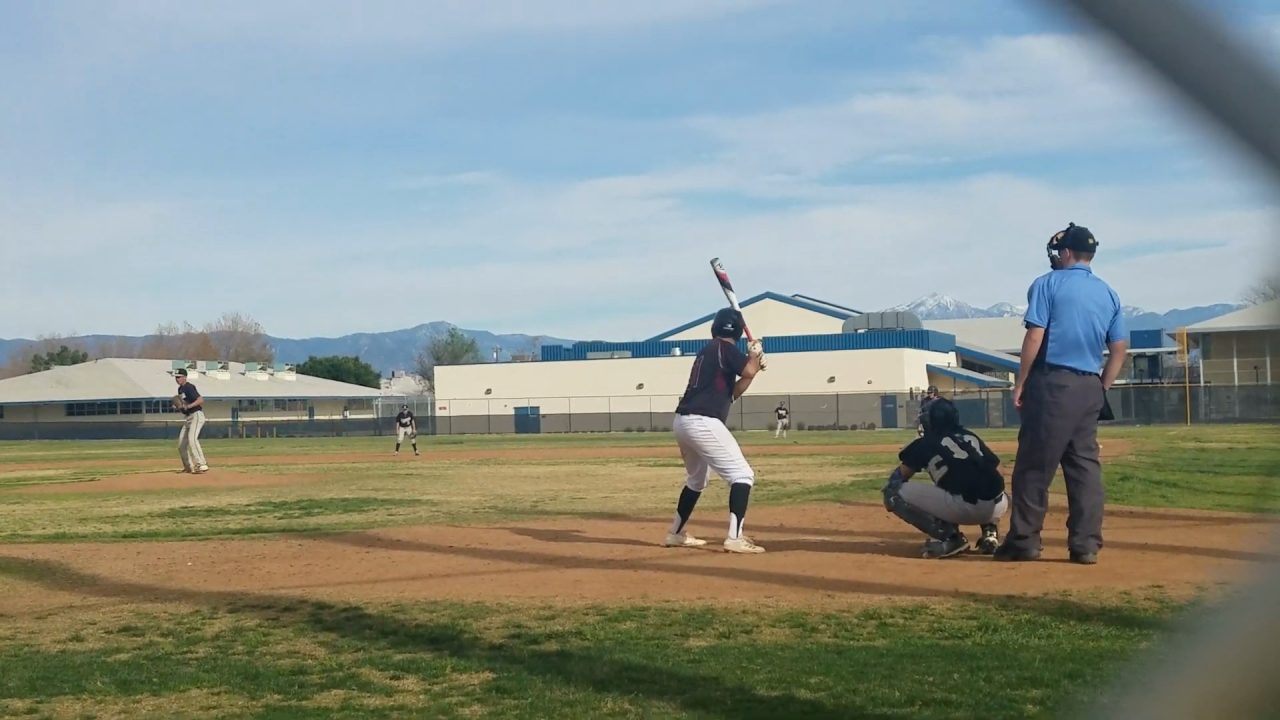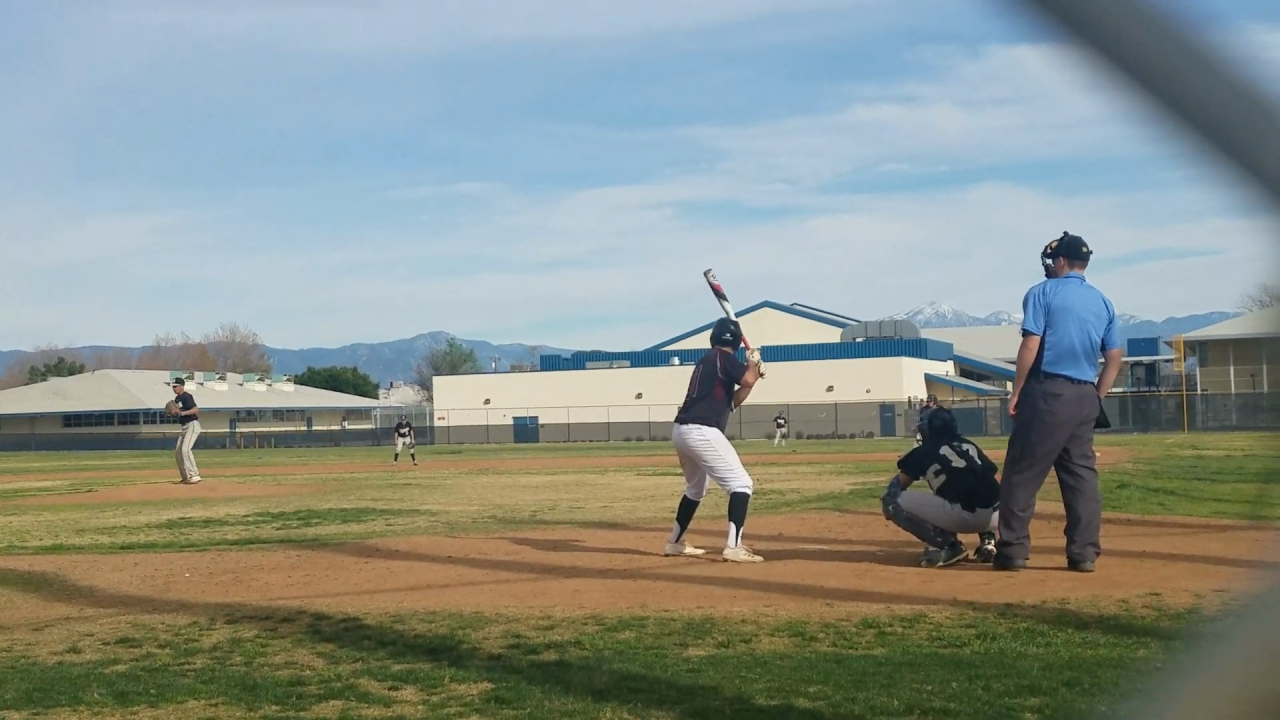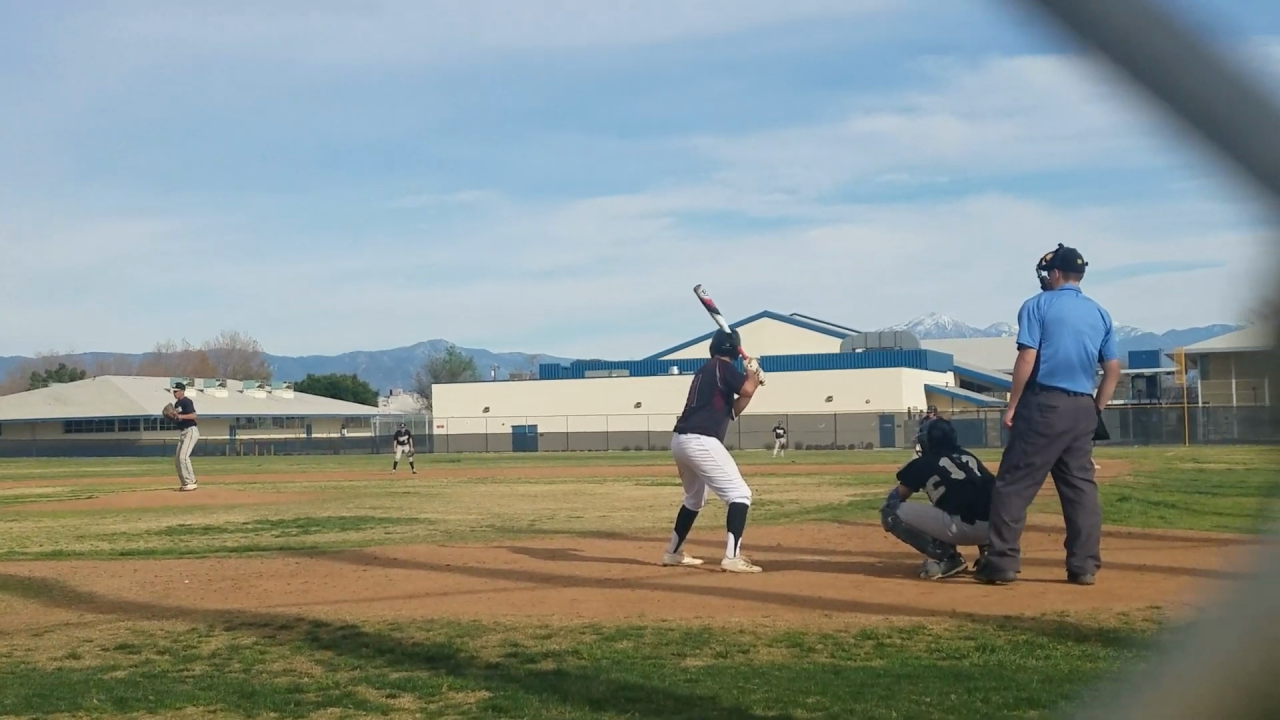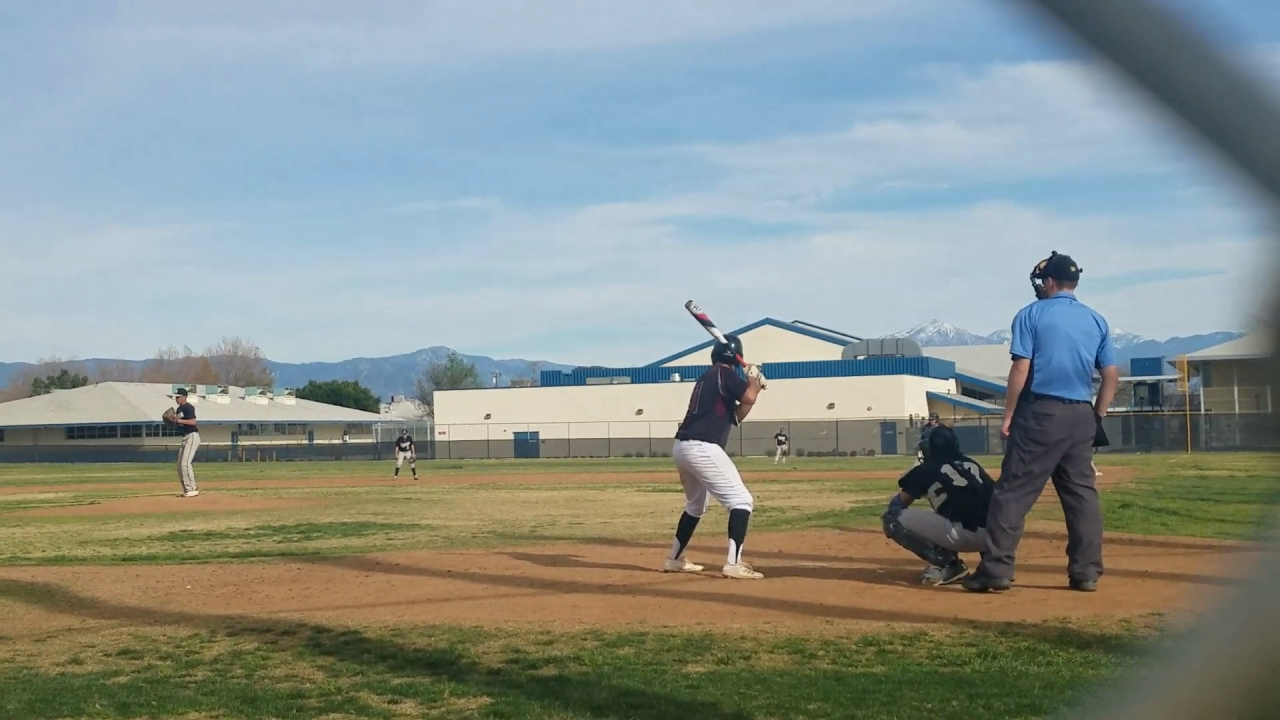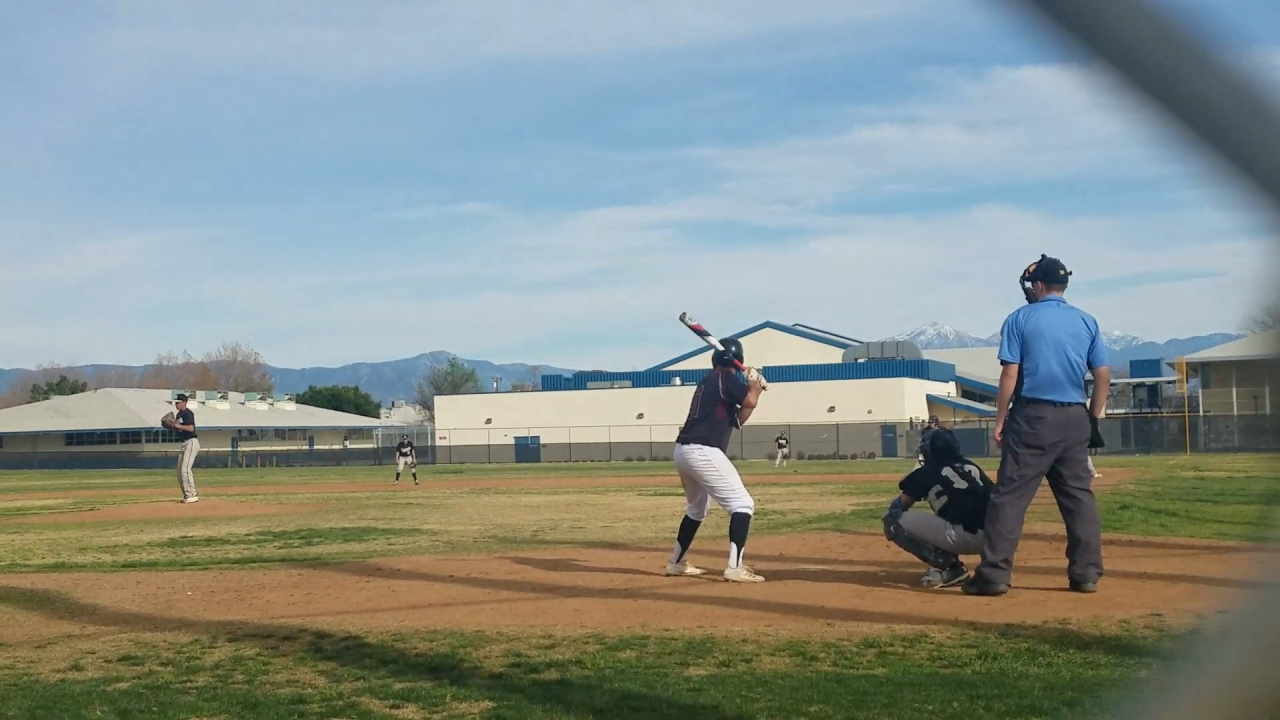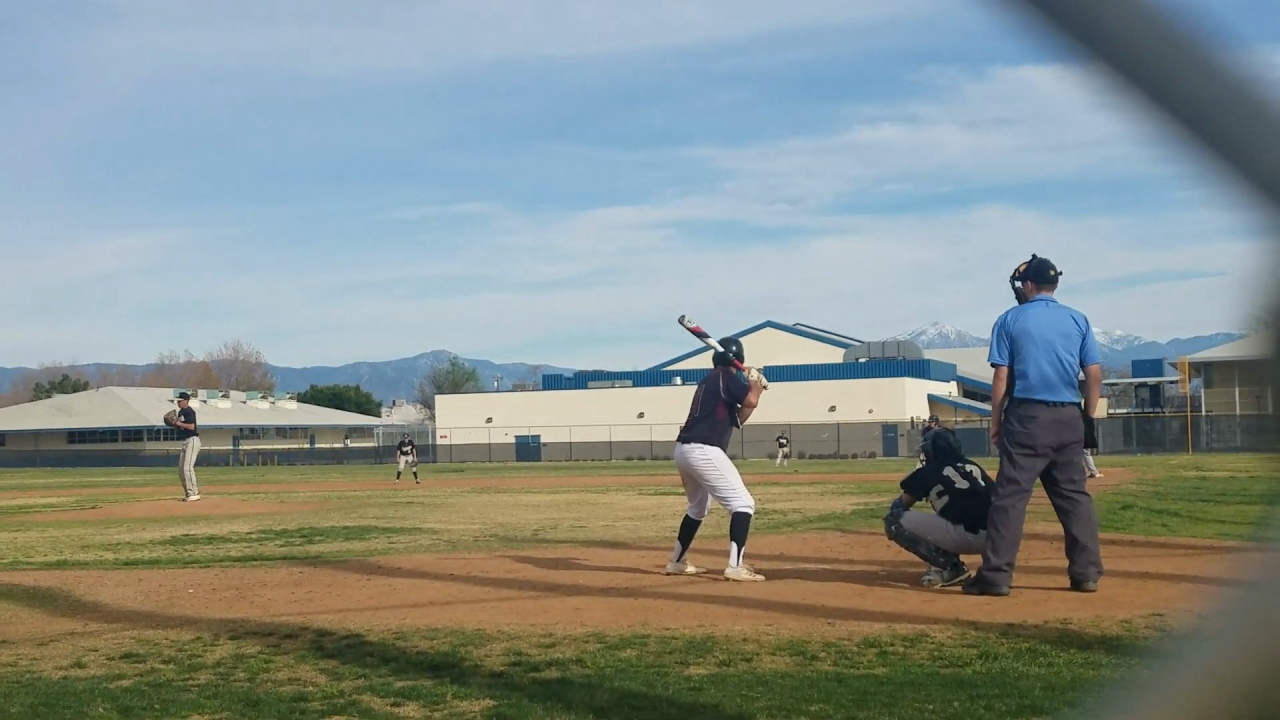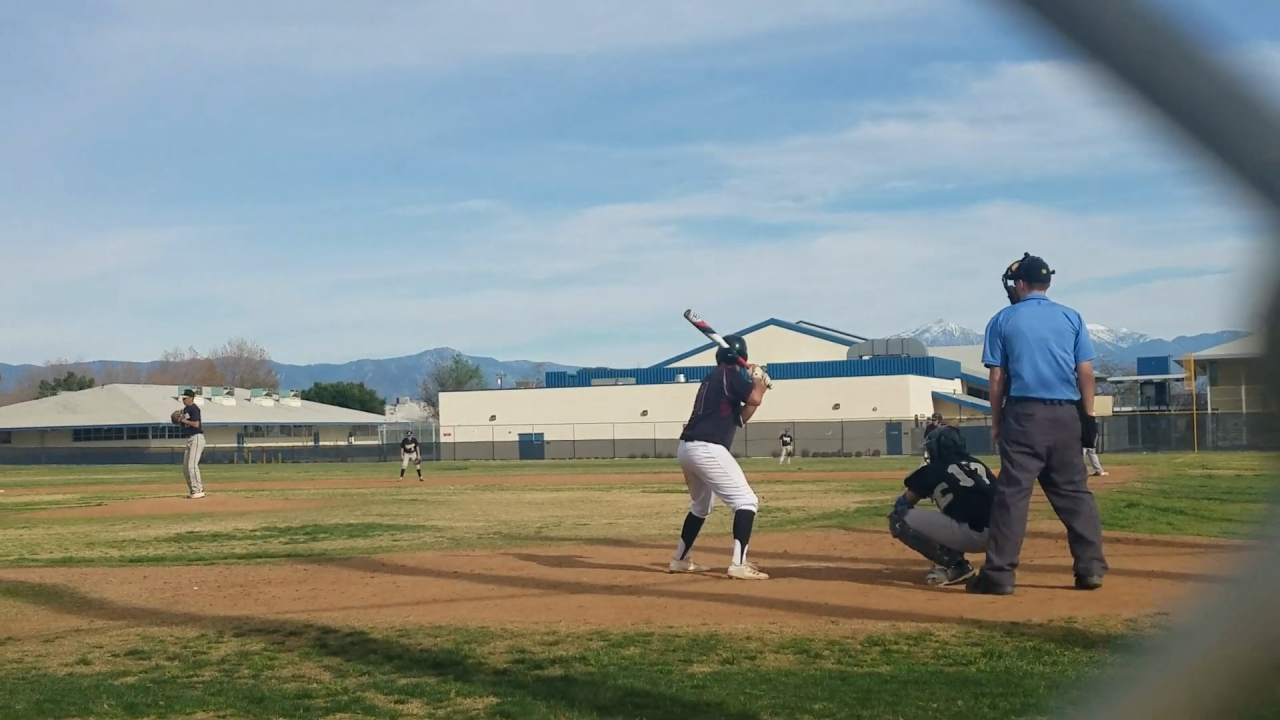
dt=0.1s
person 1, frame 1
left shoulder: (1048, 283)
right shoulder: (1109, 294)
left elbow: (1035, 338)
right elbow: (1119, 351)
left wrist: (1021, 382)
right wrist: (1101, 389)
left hip: (1053, 382)
right hip: (1089, 386)
left knee: (1034, 463)
right knee: (1085, 464)
left ankle: (1024, 540)
right ankle: (1086, 543)
person 1, frame 2
left shoulder: (1043, 292)
right shoulder: (1103, 302)
left elbow: (1031, 346)
right elbow: (1114, 359)
left wrist: (1016, 391)
right wrist: (1095, 397)
left hip: (1048, 391)
right hip: (1085, 395)
left knee: (1022, 470)
right knee: (1082, 473)
left ankle: (1013, 548)
right ankle: (1084, 552)
person 1, frame 3
left shoulder: (1038, 305)
right shoulder: (1100, 313)
left elbow: (1027, 360)
right elbow: (1113, 370)
left wrist: (1013, 404)
right wrist: (1095, 410)
left hip: (1044, 404)
right hip: (1082, 407)
left knee: (1015, 482)
right knee: (1081, 486)
left ankle: (1002, 560)
right ankle: (1084, 564)
person 1, frame 4
left shoulder: (1031, 314)
right shoulder: (1096, 320)
left elbow: (1021, 370)
right elbow: (1111, 376)
left wrist: (1008, 414)
right wrist: (1096, 416)
left hip: (1039, 412)
right hip: (1080, 415)
left knee: (1014, 491)
right knee: (1082, 493)
left ankle: (996, 568)
right ankle: (1086, 571)
person 1, frame 5
left shoulder: (1020, 318)
right shoulder: (1087, 321)
left elbow: (1010, 375)
right elbow: (1103, 376)
left wrist: (1001, 419)
right wrist: (1092, 418)
left hip: (1032, 416)
right hip: (1074, 418)
left knee: (1010, 495)
right knee: (1078, 495)
left ankle: (993, 573)
right ankle: (1085, 572)
person 1, frame 6
left shoulder: (1010, 320)
right shoulder: (1078, 320)
left elbow: (1001, 377)
right elbow: (1094, 374)
left wrist: (996, 420)
right wrist: (1089, 417)
left hip: (1026, 417)
right hip: (1069, 417)
left knee: (1010, 496)
right knee: (1074, 494)
left ankle: (996, 575)
right ankle: (1086, 570)
person 1, frame 7
left shoulder: (1003, 320)
right shoulder: (1071, 317)
left elbow: (997, 378)
right elbow: (1086, 371)
left wrist: (997, 421)
right wrist: (1087, 415)
left hip: (1024, 415)
right hip: (1066, 415)
left knee: (1012, 494)
right knee: (1075, 493)
left ankle: (999, 574)
right ankle: (1090, 566)
person 2, frame 1
left shoulder: (706, 352)
right shoulder: (724, 348)
left elbow: (732, 394)
right elbow: (748, 372)
left wrist: (755, 364)
right wrist: (754, 356)
left hip: (684, 422)
right hip: (702, 422)
left knee: (697, 479)
right knee: (742, 474)
left ankle: (676, 533)
right ankle: (735, 538)
person 2, frame 2
left shoulder: (706, 361)
right shoulder: (723, 357)
left elbow: (732, 402)
right elbow: (746, 380)
left wrist: (754, 375)
right wrist: (753, 363)
left hip: (682, 431)
right hip: (701, 432)
left knee: (696, 488)
right knee: (741, 483)
left ankle: (675, 542)
right ankle: (733, 547)
person 2, frame 3
left shoulder: (705, 370)
right shoulder: (722, 367)
left elbow: (732, 411)
right elbow: (746, 389)
left wrist: (754, 383)
right wrist: (752, 373)
left hip: (682, 440)
right hip: (700, 441)
left knee: (694, 498)
right knee: (739, 493)
left ankle: (673, 553)
right ankle: (732, 557)
person 2, frame 4
left shoulder: (707, 377)
right shoulder: (724, 374)
left elbow: (736, 416)
right elbow: (749, 398)
left wrist: (755, 386)
right wrist: (752, 380)
left hip: (683, 447)
right hip: (702, 448)
left knee: (696, 505)
right knee: (741, 500)
left ankle: (675, 559)
right ankle: (733, 564)
person 2, frame 5
left shoulder: (707, 381)
right shoulder: (724, 378)
left elbow: (737, 419)
right elbow: (750, 401)
left wrist: (756, 389)
right wrist: (752, 383)
left hip: (684, 451)
right hip: (703, 452)
left knee: (697, 508)
right knee: (742, 504)
left ankle: (676, 563)
right ankle: (734, 567)
person 2, frame 6
left shoulder: (709, 381)
right shoulder: (725, 377)
left elbow: (738, 419)
right elbow: (751, 402)
left wrist: (755, 389)
right wrist: (753, 383)
left hip: (684, 451)
right hip: (704, 451)
left knee: (698, 508)
right knee: (742, 503)
left ankle: (677, 561)
right ankle: (735, 566)
person 2, frame 7
left shoulder: (712, 378)
right shoulder: (729, 374)
left elbow: (740, 418)
right elbow: (755, 400)
left wrist: (758, 387)
right wrist: (757, 381)
left hip: (688, 449)
right hip: (707, 449)
left knee: (701, 505)
right knee: (746, 501)
left ankle: (680, 559)
right ankle: (738, 564)
person 3, frame 1
left shoulder: (925, 443)
right shoulder: (971, 437)
left elbow: (899, 478)
right elbow: (994, 471)
left hip: (964, 507)
left knee: (893, 492)
left ankle: (948, 537)
right ankle: (989, 530)
person 3, frame 2
left shoulder: (924, 451)
right shoulder: (969, 446)
left elbow: (897, 486)
right elbow: (991, 480)
left hip: (962, 516)
right hip: (995, 515)
left knee: (891, 501)
left ankle: (947, 545)
right ankle: (988, 539)
person 3, frame 3
left shoulder: (923, 463)
right shoulder: (969, 457)
left elbow: (896, 498)
right elbow: (991, 489)
left hip: (961, 528)
left knee: (890, 512)
left ankle: (946, 557)
right ankle: (987, 551)
person 3, frame 4
left shoulder: (925, 470)
right shoulder: (971, 464)
left elbow: (897, 505)
right elbow: (992, 497)
left hip: (964, 534)
left knee: (892, 519)
left ankle: (947, 564)
person 3, frame 5
left shoulder: (926, 473)
right shoulder: (971, 467)
left elbow: (898, 507)
left hip: (964, 537)
left knee: (893, 521)
left ankle: (948, 566)
person 3, frame 6
left shoulder: (928, 472)
right shoulder: (973, 467)
left elbow: (898, 507)
left hip: (966, 537)
left knee: (894, 521)
left ankle: (949, 566)
person 3, frame 7
left shoulder: (932, 470)
right shoulder: (977, 465)
left elbow: (902, 505)
left hip: (971, 535)
left knee: (898, 518)
left ankle: (953, 564)
